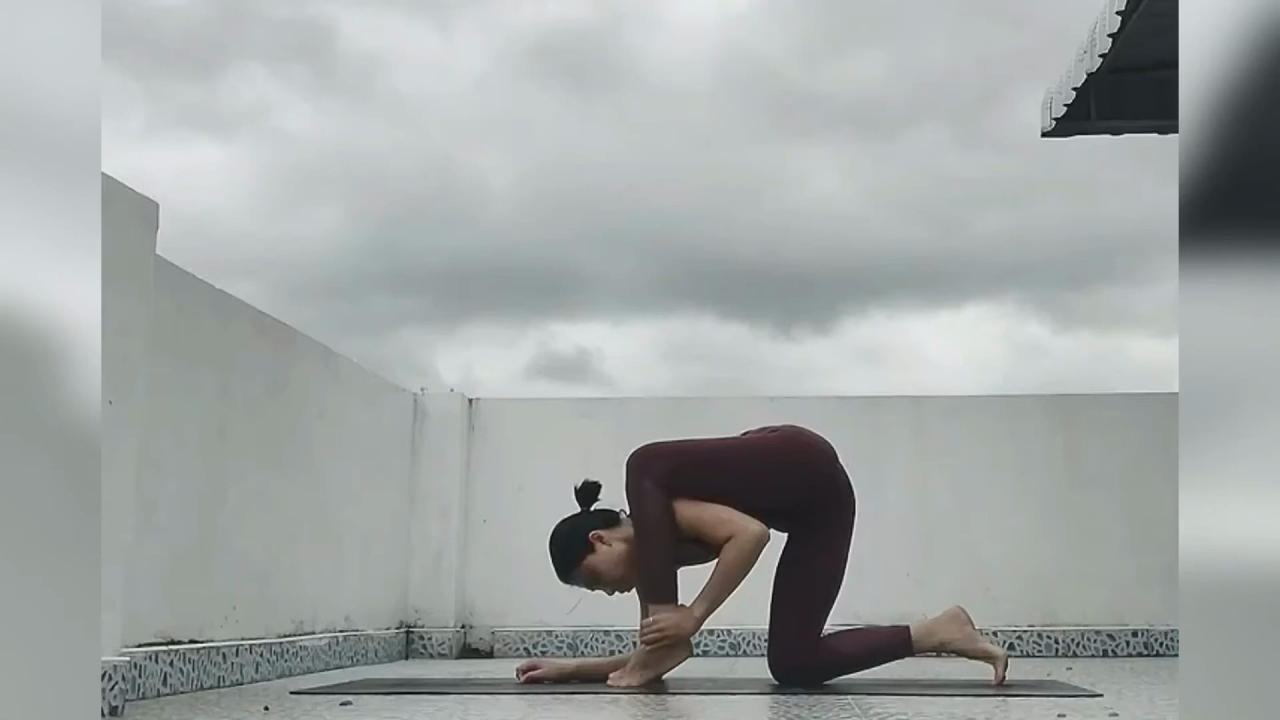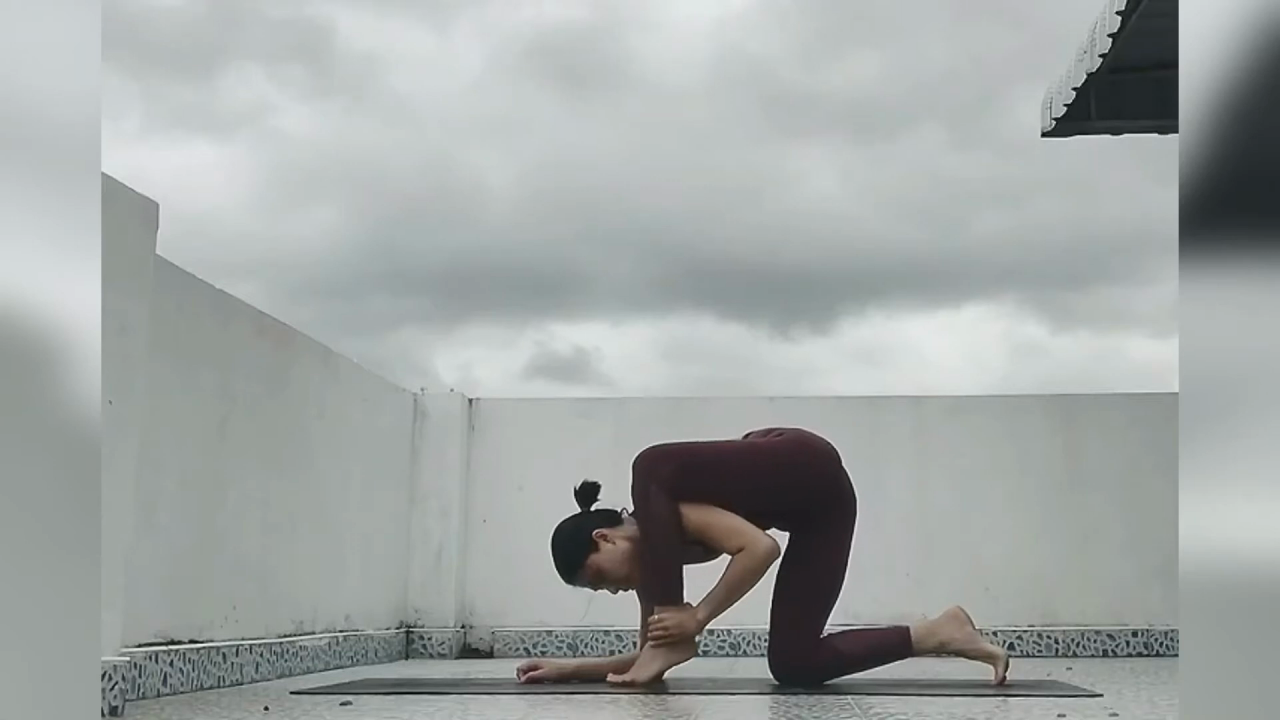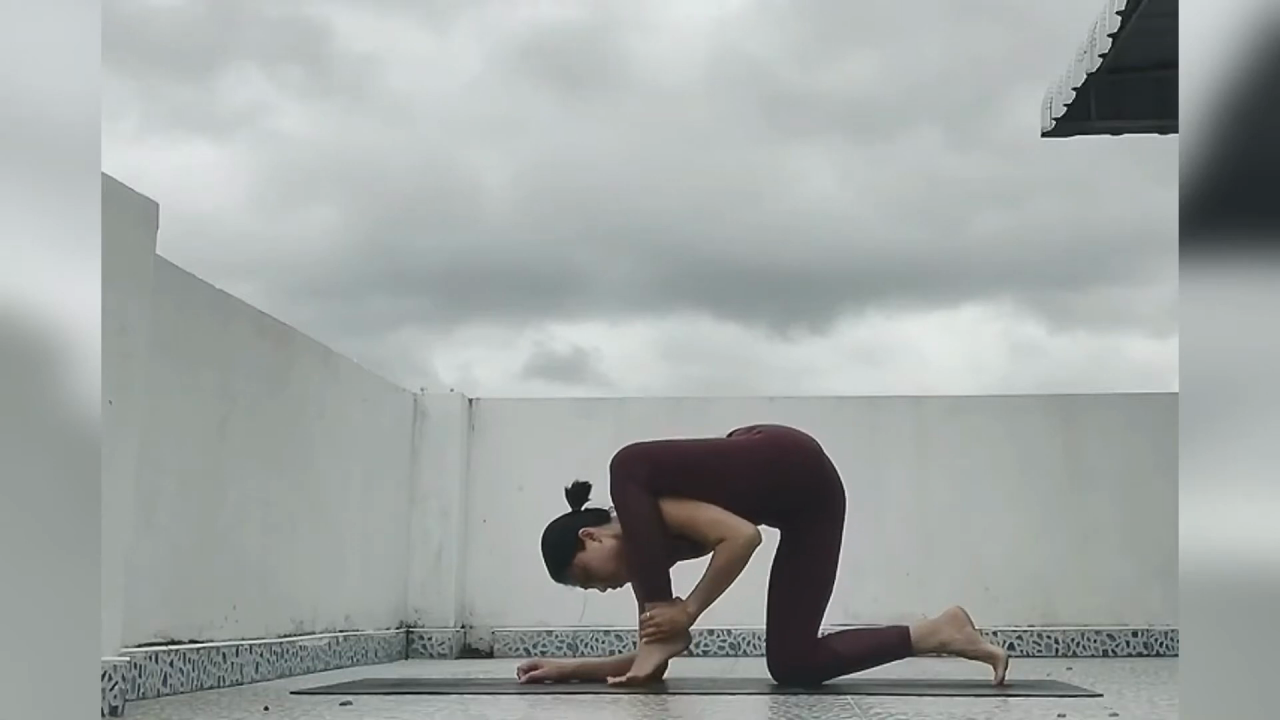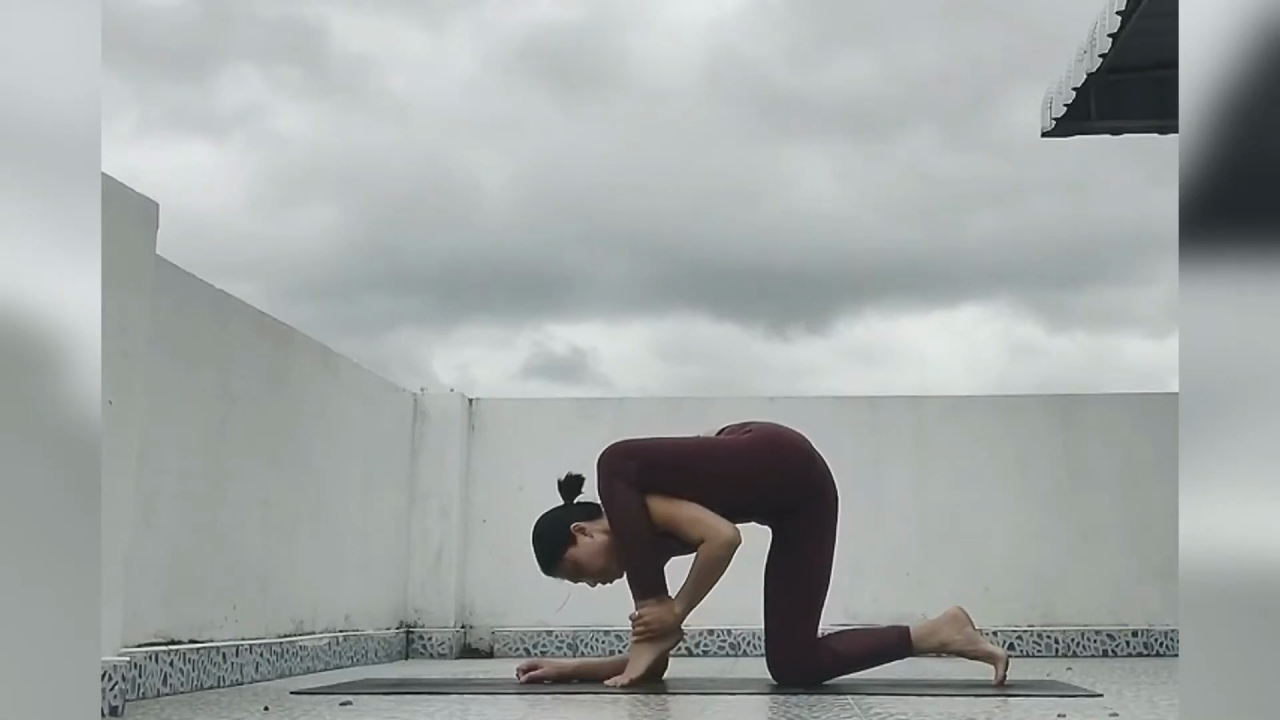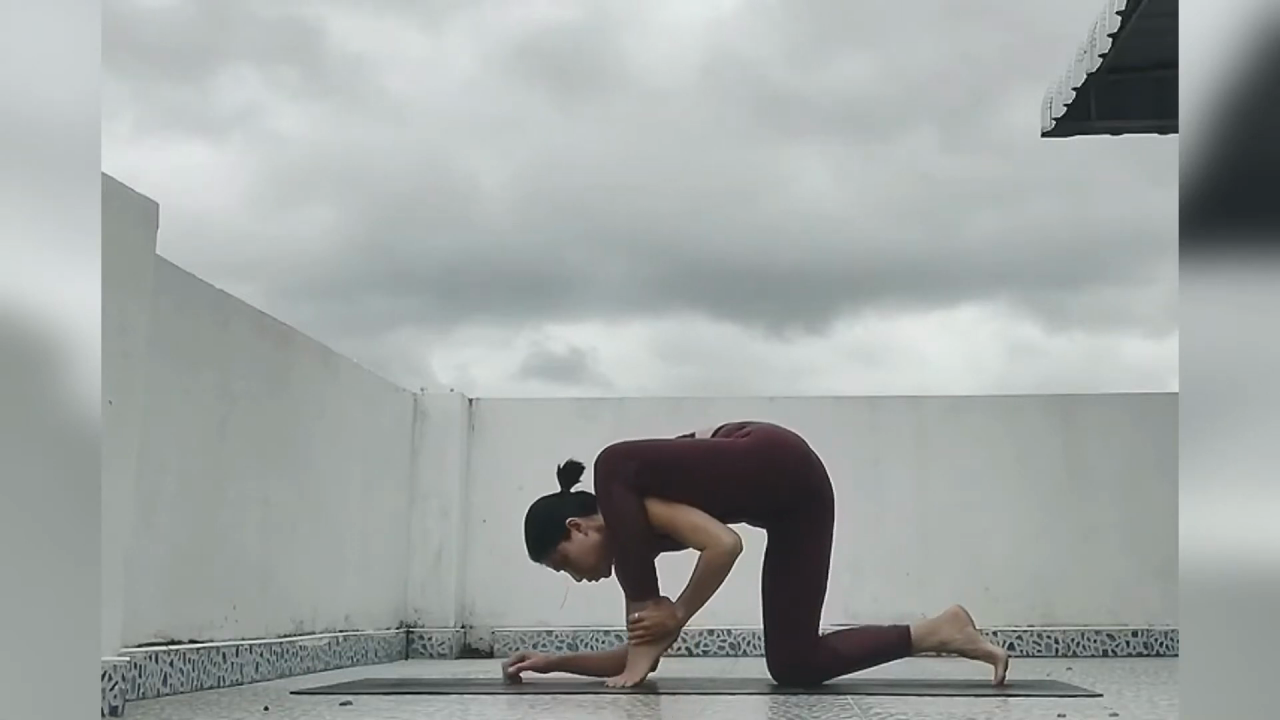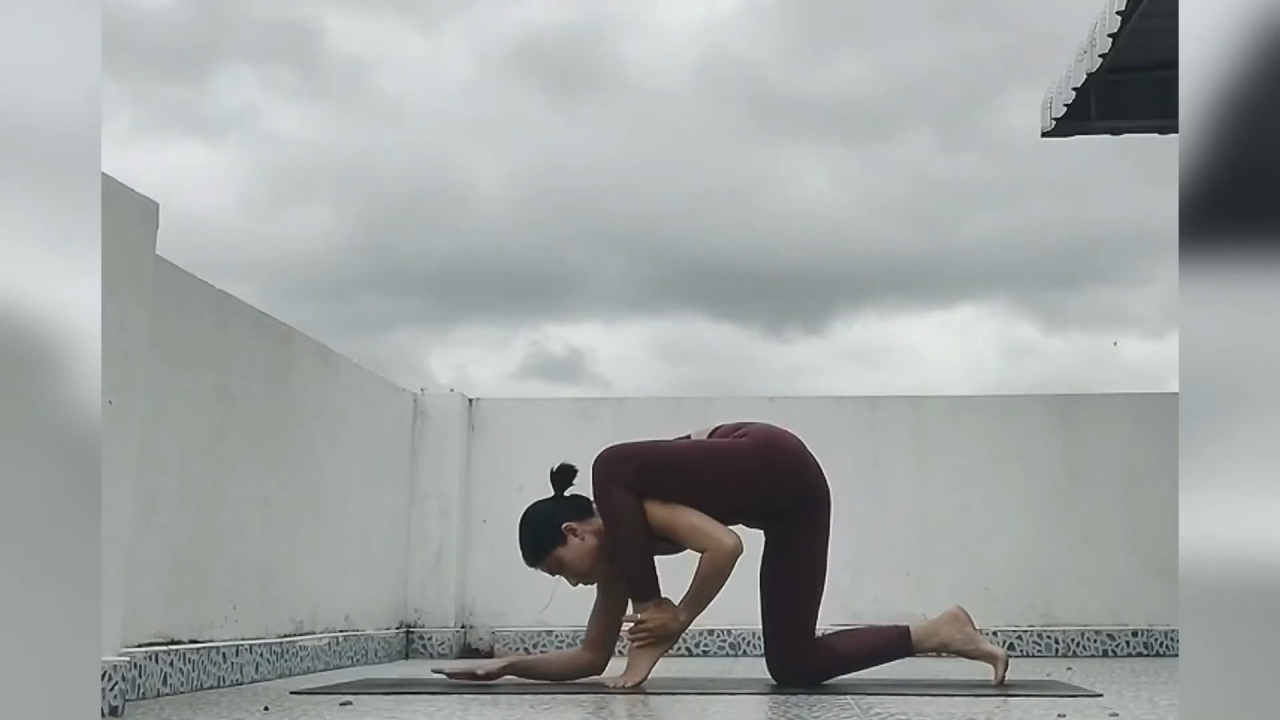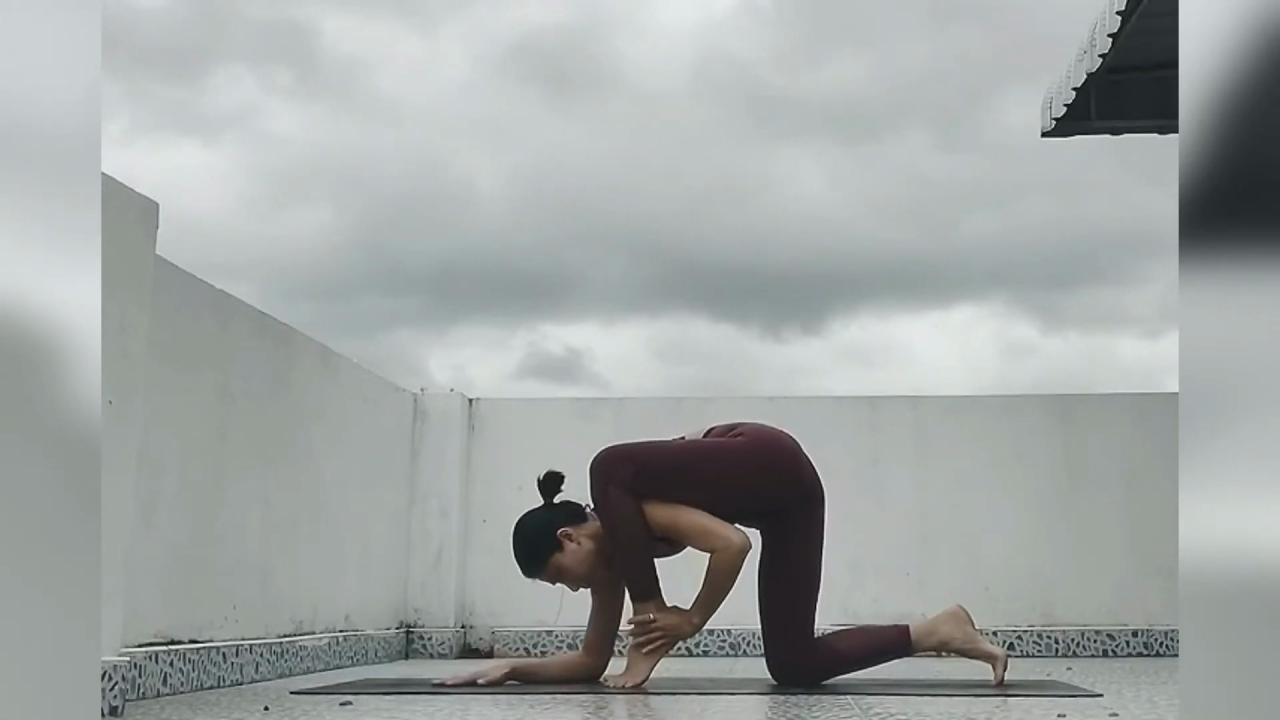
dt=0.4s
person 1, frame 1
left shoulder: (650, 477)
right shoulder: (654, 552)
left elbow: (751, 534)
right elbow: (648, 667)
left wrist: (691, 617)
right wrist: (569, 668)
left hip: (811, 470)
right hip: (818, 505)
left knee: (645, 465)
right knee: (794, 664)
right ankle: (941, 632)
person 1, frame 2
left shoulder: (657, 490)
right shoulder: (650, 556)
left elbow: (760, 548)
right elbow: (650, 659)
left wrist: (696, 618)
right wrist: (569, 668)
left hip: (812, 472)
right hip: (820, 508)
left knee: (652, 467)
right knee: (794, 665)
right ankle: (942, 634)
person 1, frame 3
left shoulder: (639, 496)
right shoulder: (647, 550)
left elbow: (742, 536)
right elbow: (651, 666)
left wrist: (686, 612)
right wrist: (568, 668)
left hip: (797, 467)
right hip: (809, 500)
left knee: (628, 465)
right knee: (793, 665)
right ankle: (942, 633)
person 1, frame 4
left shoulder: (628, 497)
right shoulder: (642, 544)
left elbow: (724, 537)
right elbow: (653, 665)
left wrist: (675, 613)
right wrist: (568, 668)
left hip: (788, 464)
right hip: (804, 495)
left knee: (615, 463)
right knee: (794, 665)
right ankle: (941, 633)
person 1, frame 5
left shoulder: (626, 499)
right shoulder: (631, 539)
left elbow: (724, 545)
right elbow: (637, 661)
left wrist: (675, 616)
right wrist: (555, 661)
left hip: (784, 466)
right hip: (798, 497)
left knee: (612, 464)
right knee: (795, 665)
right ankle: (942, 632)
person 1, frame 6
left shoulder: (625, 502)
right shoulder: (616, 549)
left elbow: (725, 546)
right elbow: (591, 657)
left wrist: (678, 619)
right wrist: (508, 664)
left hip: (781, 466)
right hip: (793, 498)
left knee: (611, 467)
right knee: (795, 665)
left ankle: (649, 631)
right ankle: (939, 633)
person 1, frame 7
left shoulder: (618, 492)
right shoulder: (609, 552)
left elbow: (733, 544)
right elbow: (590, 661)
left wrist: (692, 620)
right wrist: (511, 668)
left hip: (776, 466)
right hip: (783, 497)
right knee: (795, 665)
right ankle: (939, 632)
